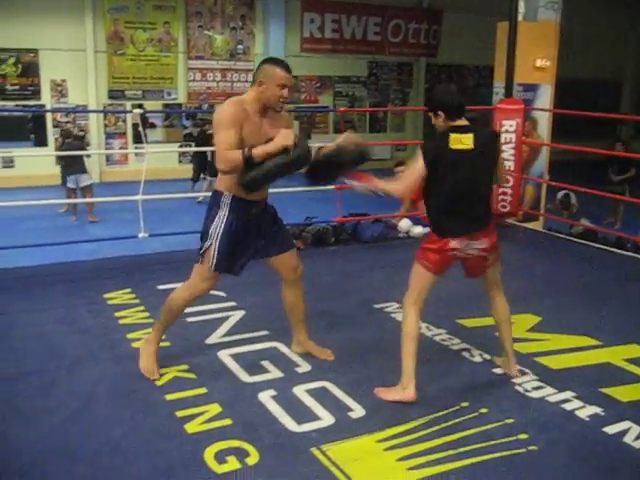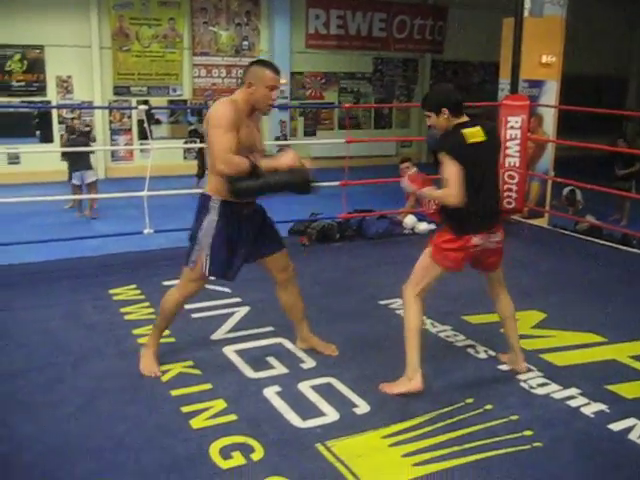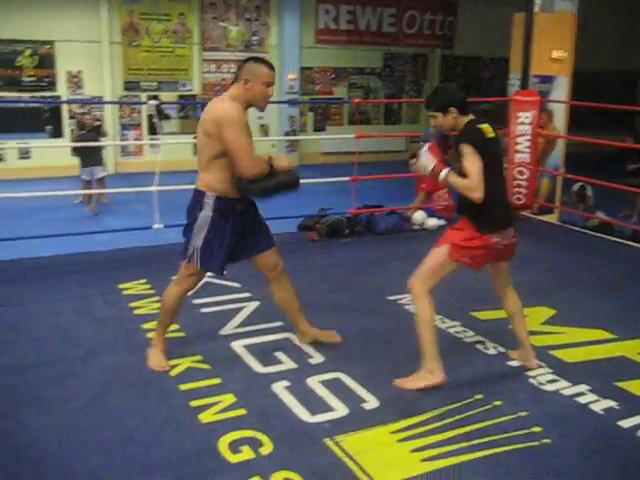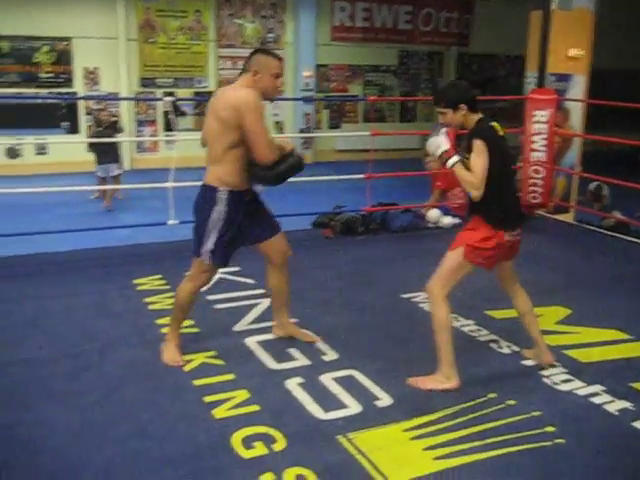
dt=0.1s
person 1, frame 1
left shoulder: (277, 115)
right shoulder: (232, 110)
right elbow: (225, 162)
right wrist: (273, 146)
left hip: (260, 206)
right hip: (230, 207)
left knee: (292, 271)
right knee: (200, 283)
left ankle: (302, 340)
right ankle: (150, 344)
person 1, frame 2
left shoulder: (254, 117)
right shoulder: (224, 111)
right elbow: (225, 165)
left wrist: (288, 165)
right wrist: (274, 164)
left hip: (249, 208)
right hip: (219, 210)
left knee: (285, 272)
right knee: (190, 284)
left ankle: (305, 336)
right ankle: (151, 345)
person 1, frame 3
left shoulder: (234, 109)
right shoulder: (227, 110)
right elbow: (248, 169)
left wrist: (270, 166)
right wrist: (278, 166)
left hip: (239, 204)
right hip: (213, 206)
left knee: (274, 268)
right knee: (188, 279)
left ankle: (303, 329)
right ankle: (159, 342)
person 1, frame 4
left shoulder: (228, 98)
right shoulder: (246, 99)
right elbow: (264, 155)
left wrist: (275, 149)
right wrist: (285, 150)
left hip: (244, 195)
right hip: (222, 198)
left knee: (280, 253)
right knee: (200, 275)
left ankle: (283, 323)
right ankle: (171, 338)
person 2, frame 1
left shoulder: (434, 145)
right shoulder: (490, 137)
left elbow: (403, 188)
left wrist: (370, 181)
left hip: (444, 237)
right hip: (481, 233)
left knee: (411, 304)
right knee: (495, 290)
left ankle: (407, 385)
right ankle: (509, 360)
person 2, frame 2
left shoulder: (450, 144)
right shoulder: (488, 132)
left elbow: (454, 197)
left wrist: (421, 188)
left hip: (459, 234)
right hip: (492, 230)
left knee: (411, 292)
right knee: (498, 288)
left ankle: (412, 376)
right ankle: (517, 356)
person 2, frame 3
left shoulder: (469, 139)
right shoulder: (484, 130)
left elbow: (476, 192)
left wrist: (439, 170)
right wrist: (442, 167)
left hip: (476, 228)
right hip: (500, 227)
left knee: (418, 285)
right knee: (503, 286)
left ankle: (432, 369)
right ankle: (527, 352)
person 2, frame 4
left shoulder: (480, 136)
right shoulder: (489, 129)
left elbow: (476, 190)
left wrist: (449, 155)
right wrist: (451, 155)
left hip: (489, 226)
right hip: (506, 224)
left knee: (436, 289)
right knee: (511, 284)
left ankle: (447, 373)
right ankle: (542, 350)
